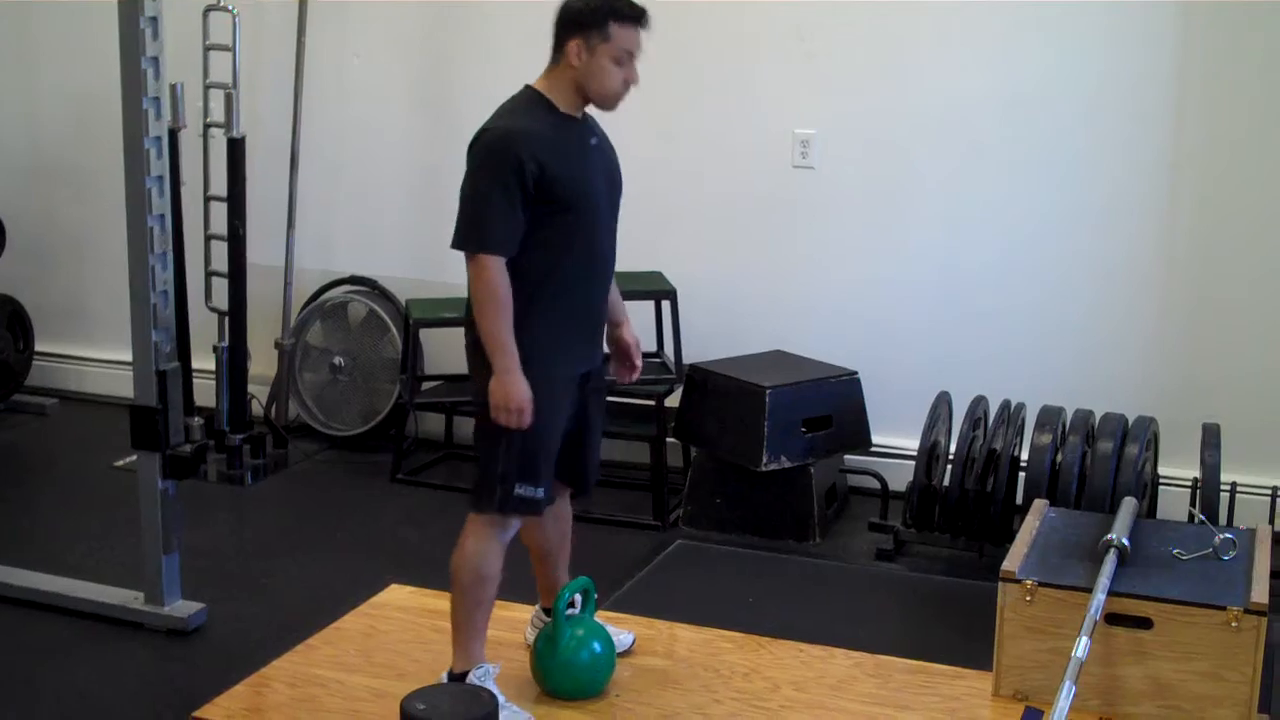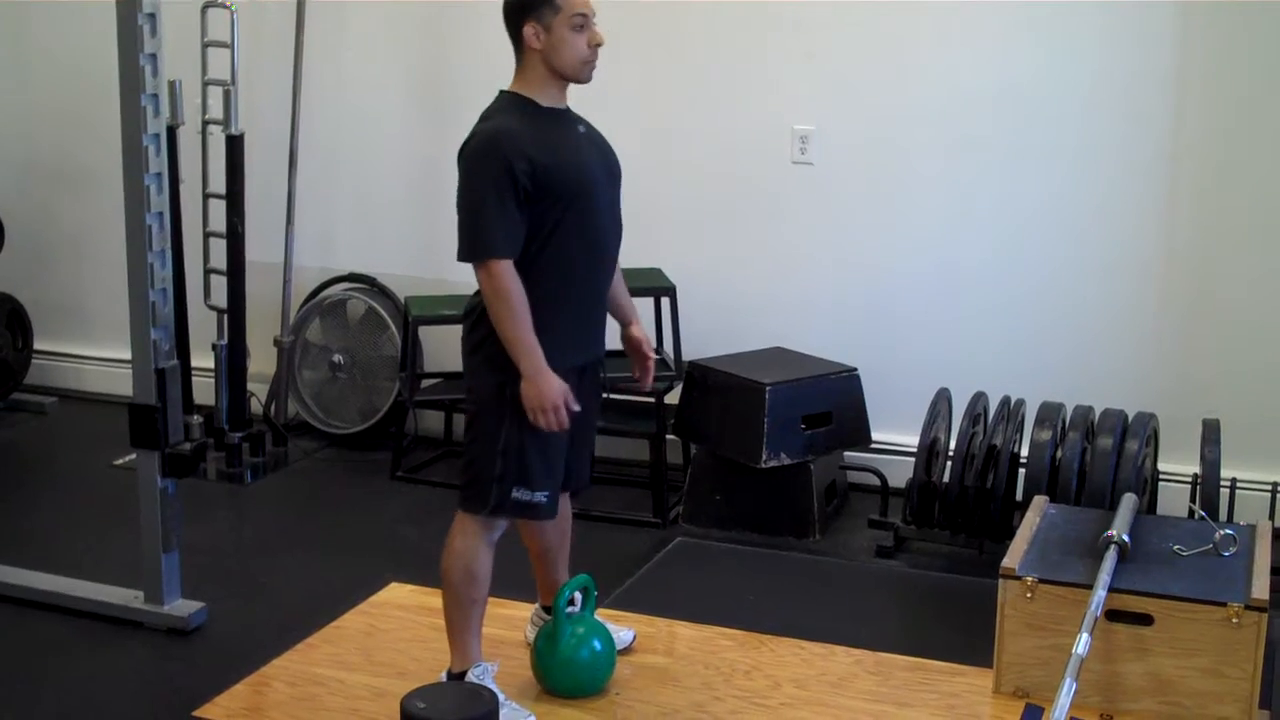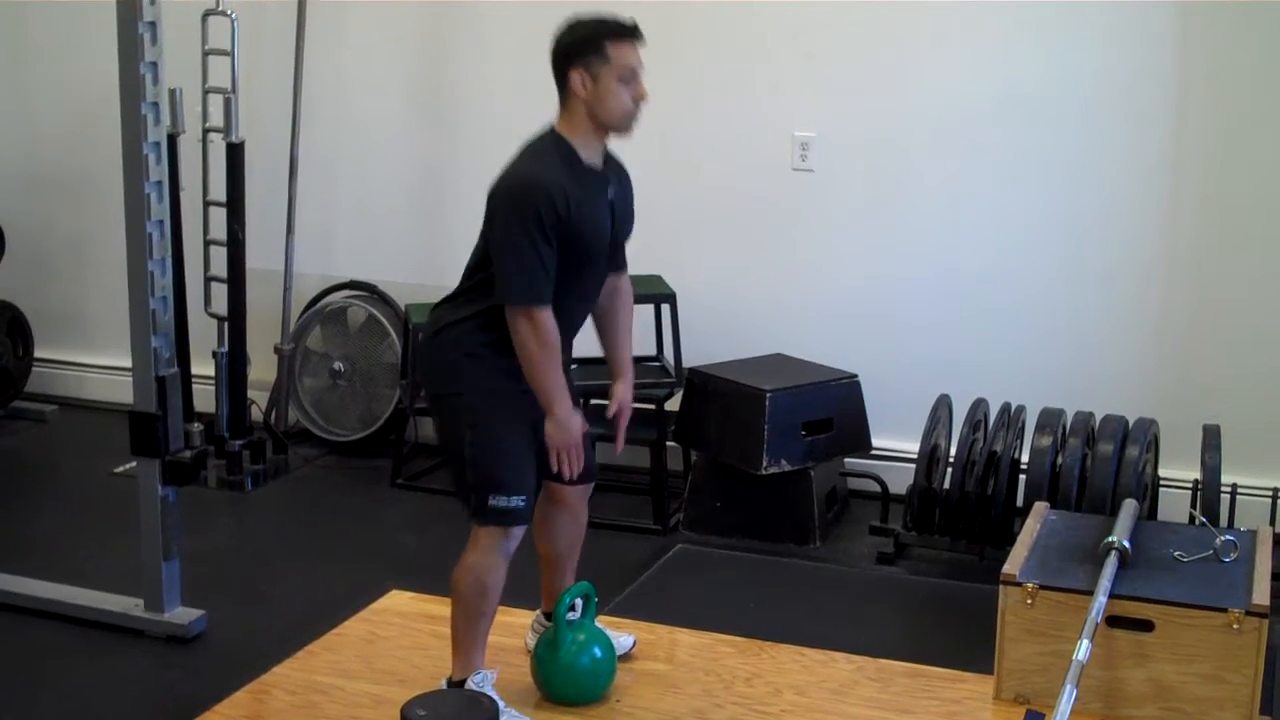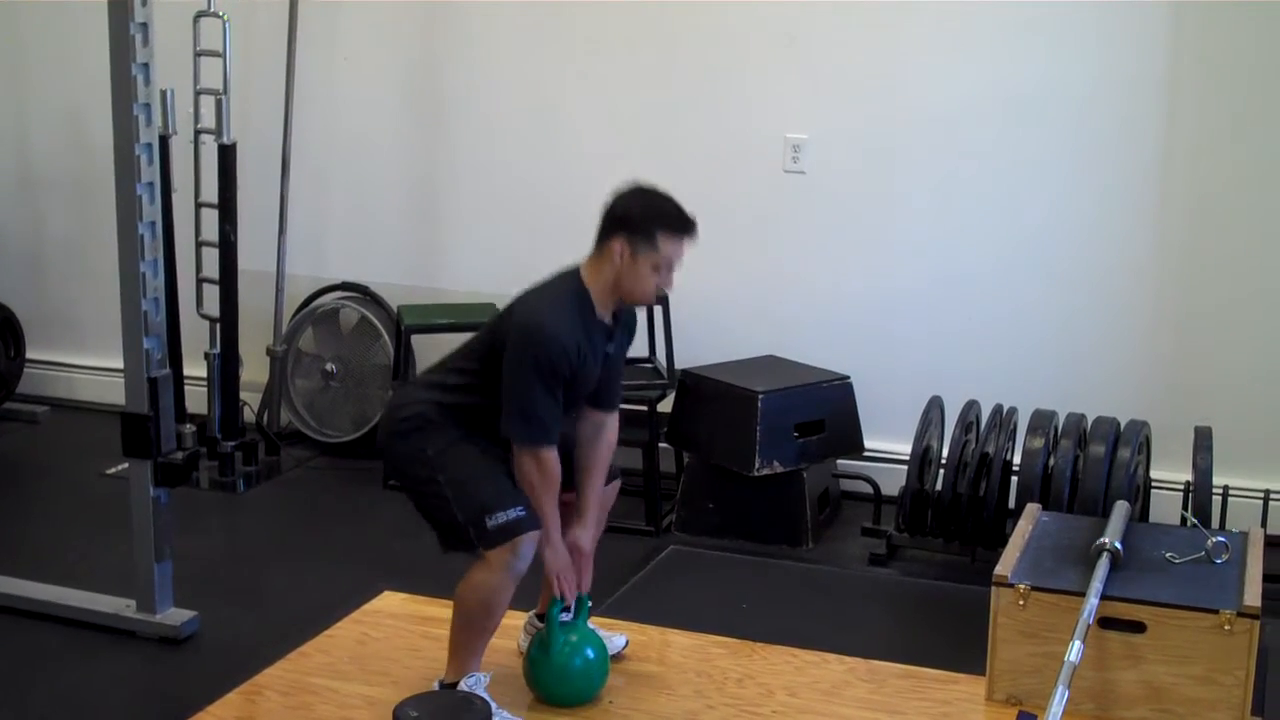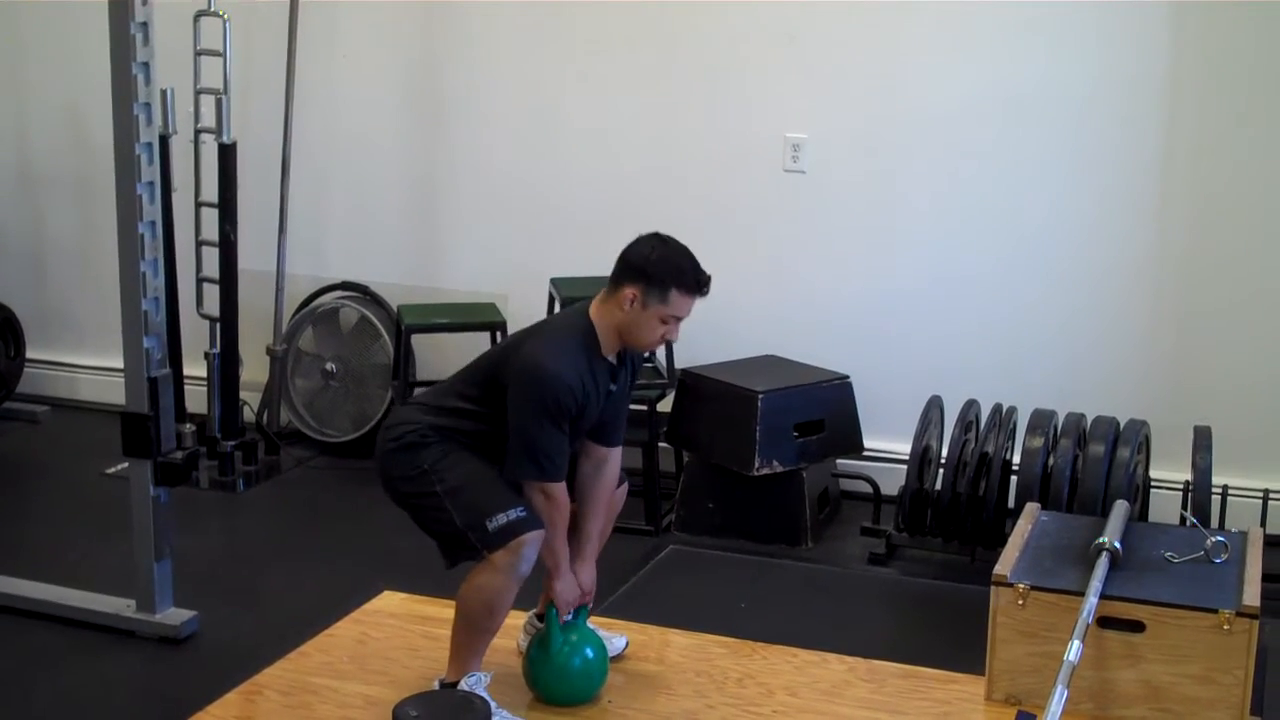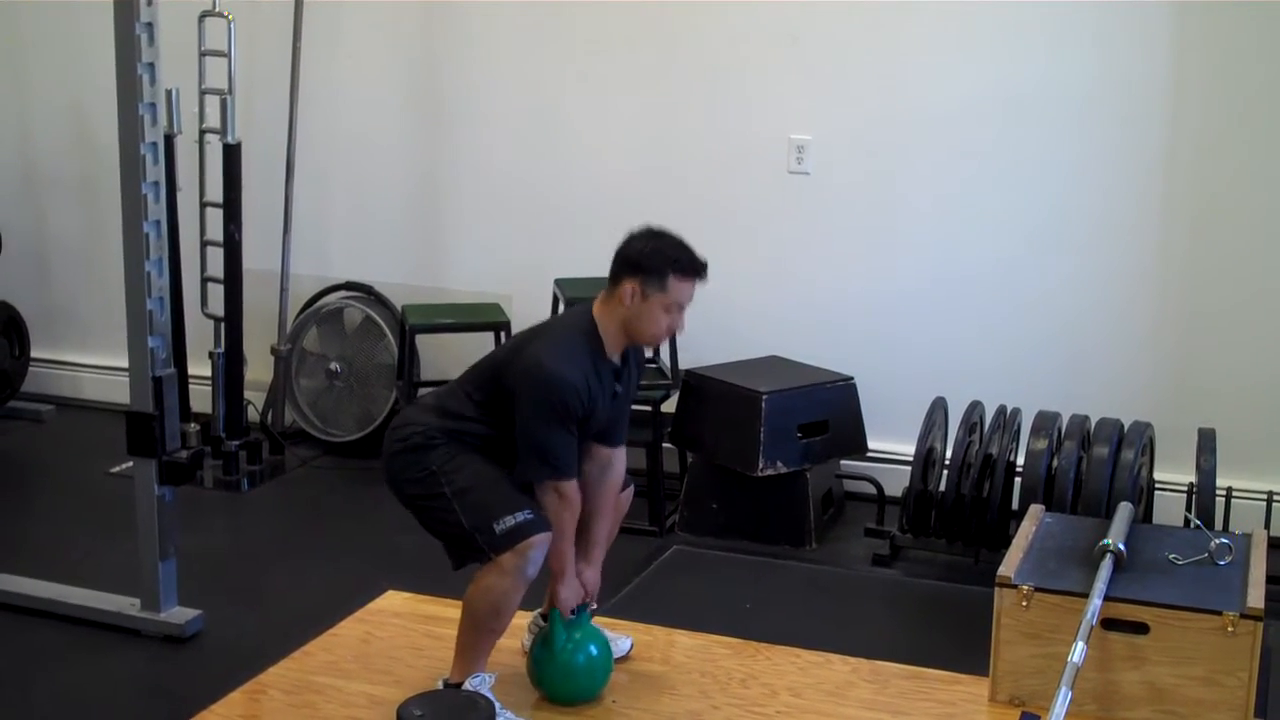
dt=0.4s
person 1, frame 1
left shoulder: (588, 133)
right shoulder: (512, 138)
right elbow: (486, 261)
left wrist: (617, 320)
right wrist: (505, 369)
left hip: (579, 351)
right hip: (527, 360)
left knee: (559, 490)
right knee: (501, 511)
left ankle: (554, 615)
person 1, frame 2
left shoulder: (575, 127)
right shoulder: (501, 140)
right elbow: (494, 267)
left wrist: (629, 319)
right wrist: (533, 371)
left hip: (577, 352)
right hip: (525, 362)
left knee: (554, 491)
right knee: (487, 512)
left ankle: (556, 613)
person 1, frame 3
left shoulder: (611, 177)
right shoulder: (534, 185)
left elbow: (613, 279)
right elbow: (529, 312)
left wrist: (623, 374)
right wrist: (559, 411)
left hip: (538, 363)
right hip: (478, 360)
left knee: (571, 486)
right knee: (502, 521)
left ankle: (556, 620)
person 1, frame 4
left shoulder: (618, 317)
right shoulder: (545, 328)
left elbow: (599, 419)
right elbow: (535, 453)
left wrist: (583, 523)
right wrist: (553, 542)
left hip: (496, 426)
right hip: (429, 427)
left knee: (603, 486)
right knee: (516, 538)
left ankle: (548, 621)
person 1, frame 5
left shoulder: (621, 351)
right shoulder: (550, 366)
left elbow: (601, 457)
right elbow: (545, 489)
left wrist: (584, 560)
right wrist: (559, 573)
left hip: (495, 444)
right hip: (423, 447)
left knee: (611, 488)
right knee: (518, 541)
left ankle: (548, 621)
person 1, frame 6
left shoulder: (624, 353)
right shoulder: (555, 369)
left elbow: (605, 459)
right elbow: (558, 489)
left wrist: (591, 562)
right wrist: (564, 575)
left hip: (500, 448)
right hip: (428, 449)
left knee: (617, 492)
right knee: (526, 545)
left ankle: (554, 622)
